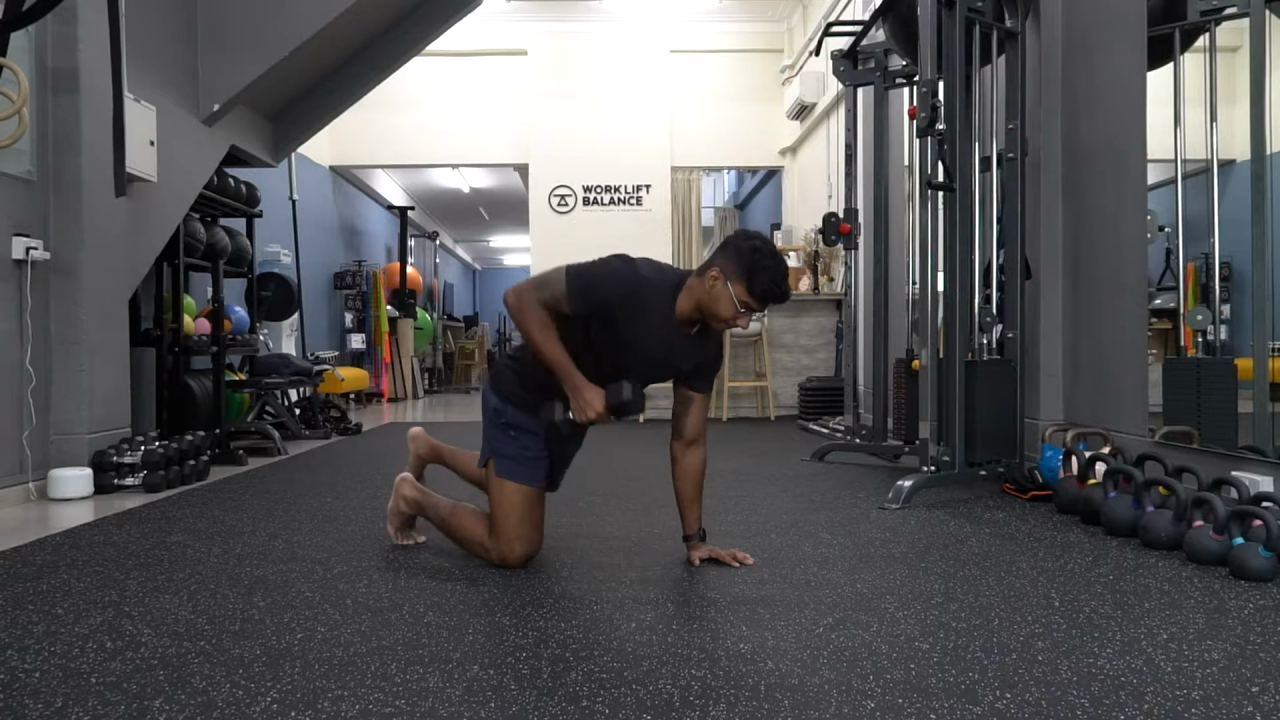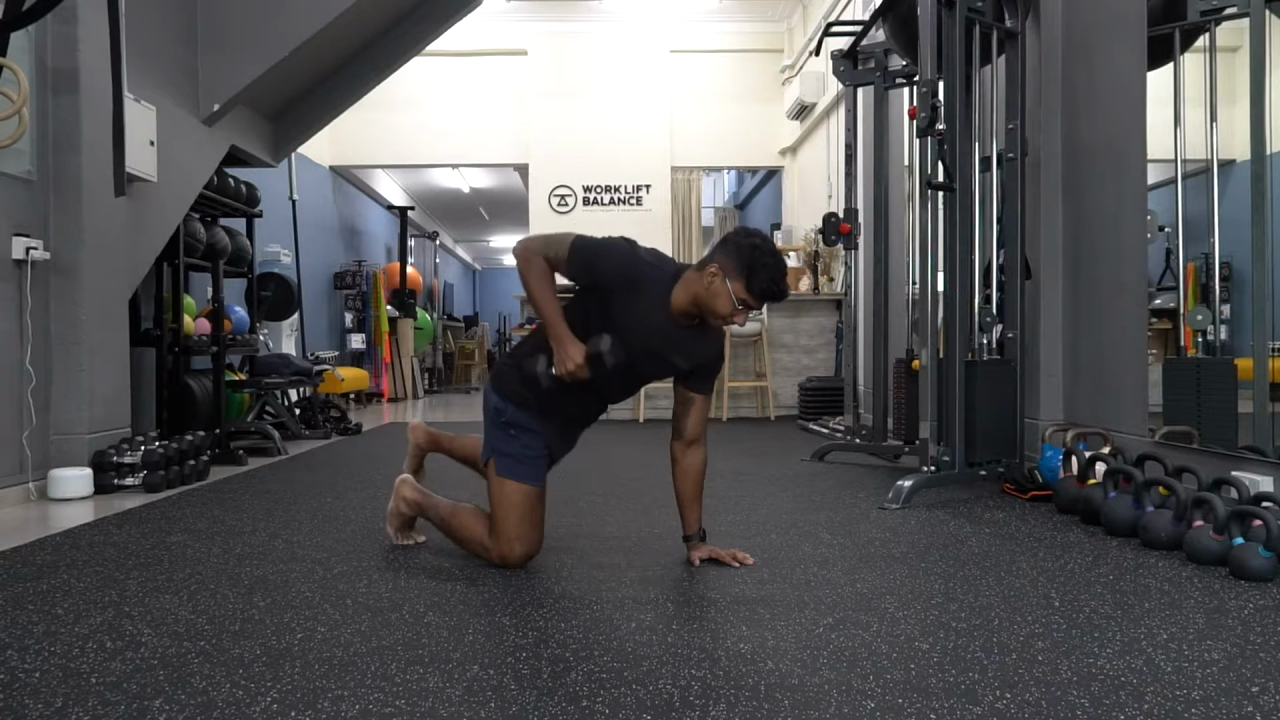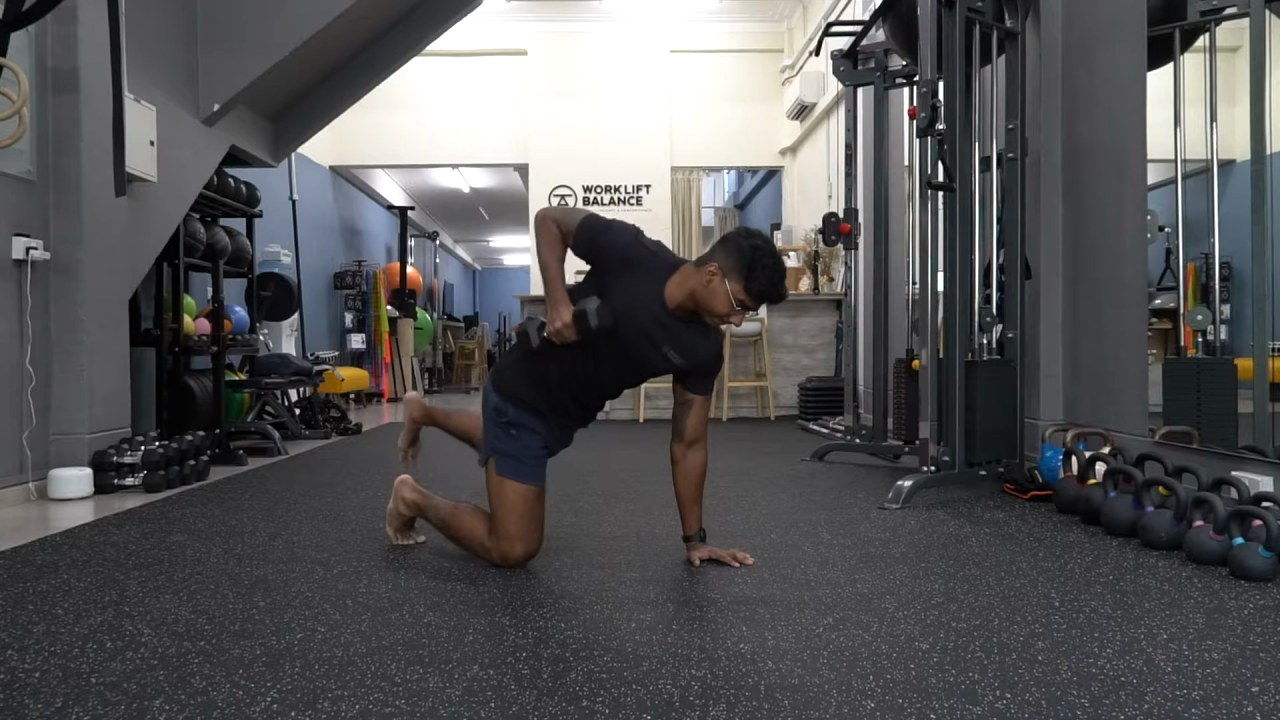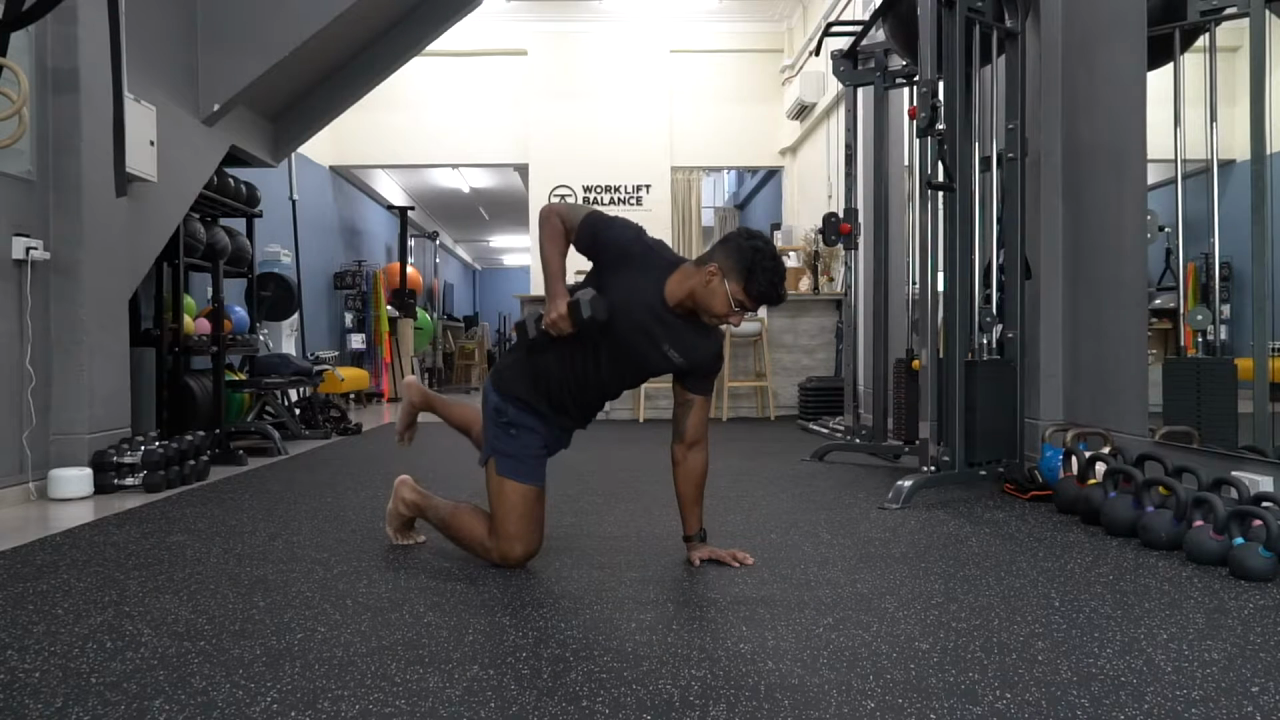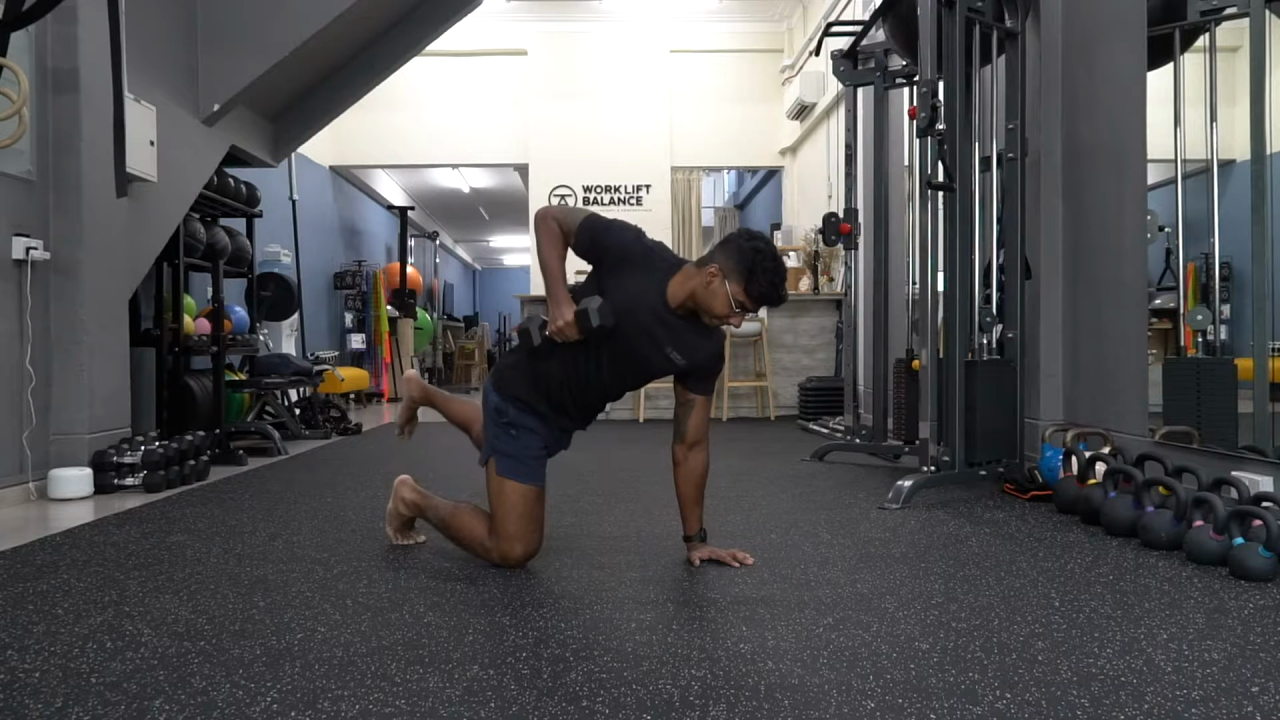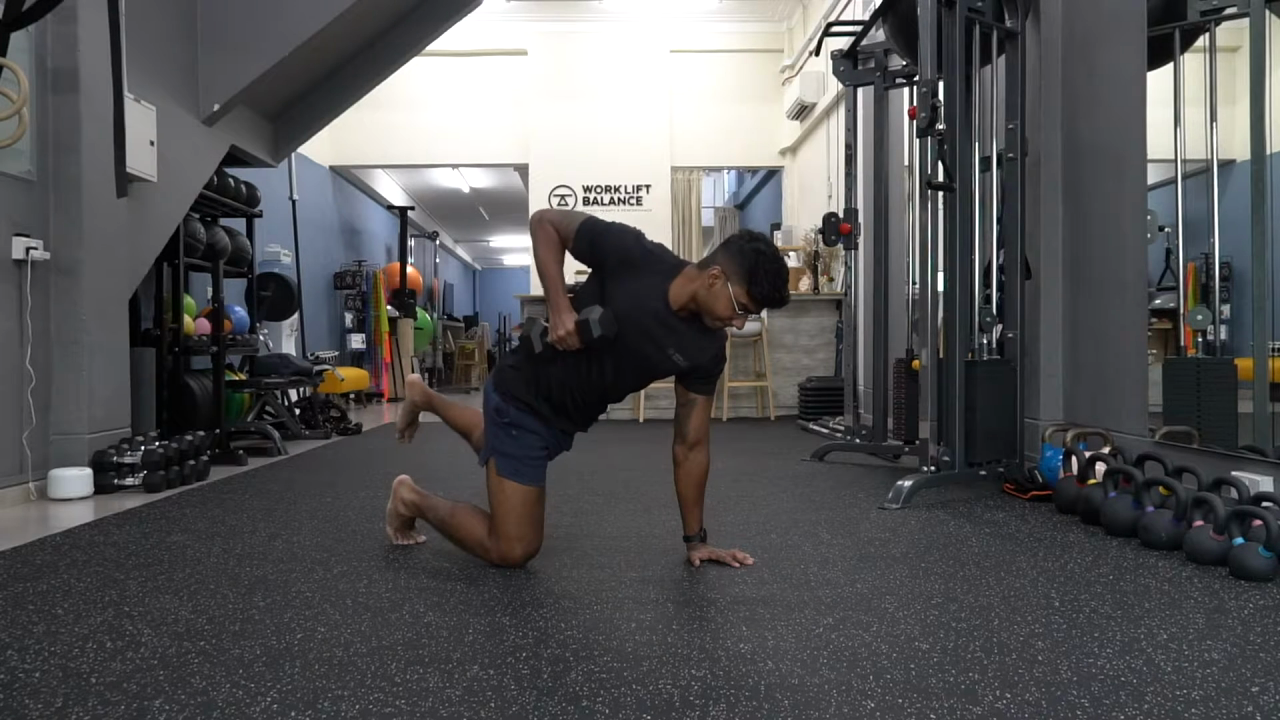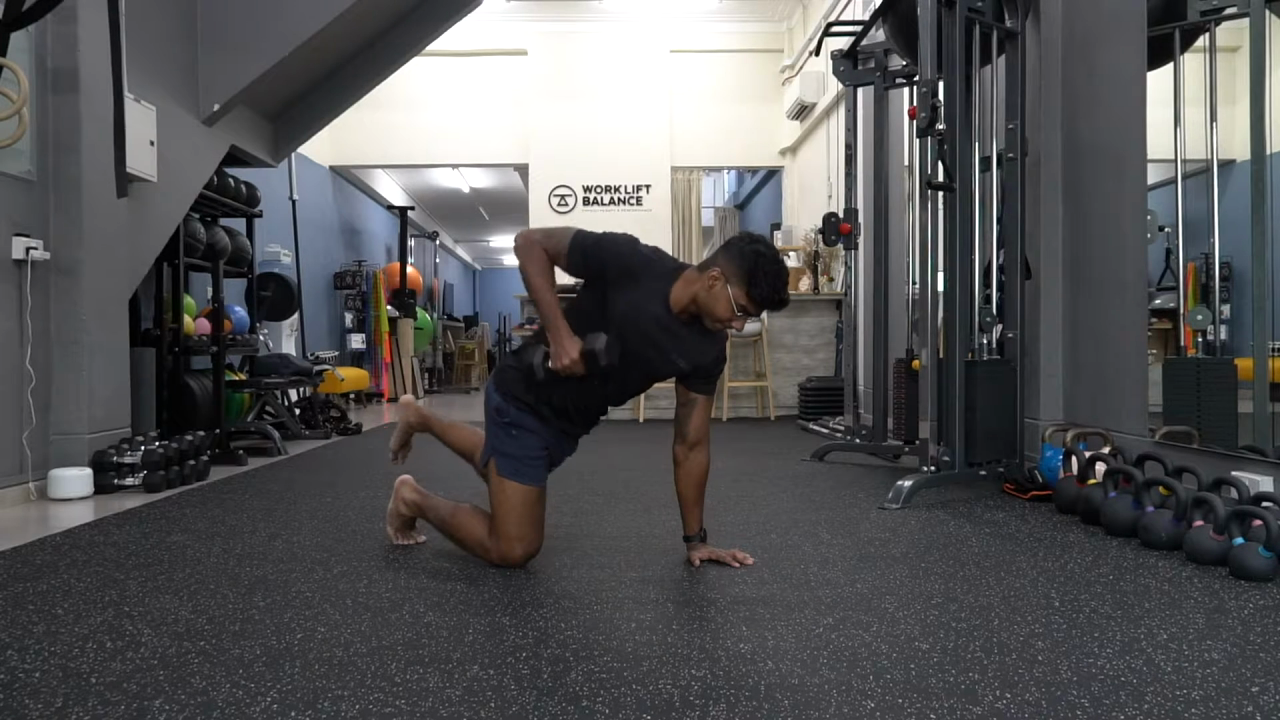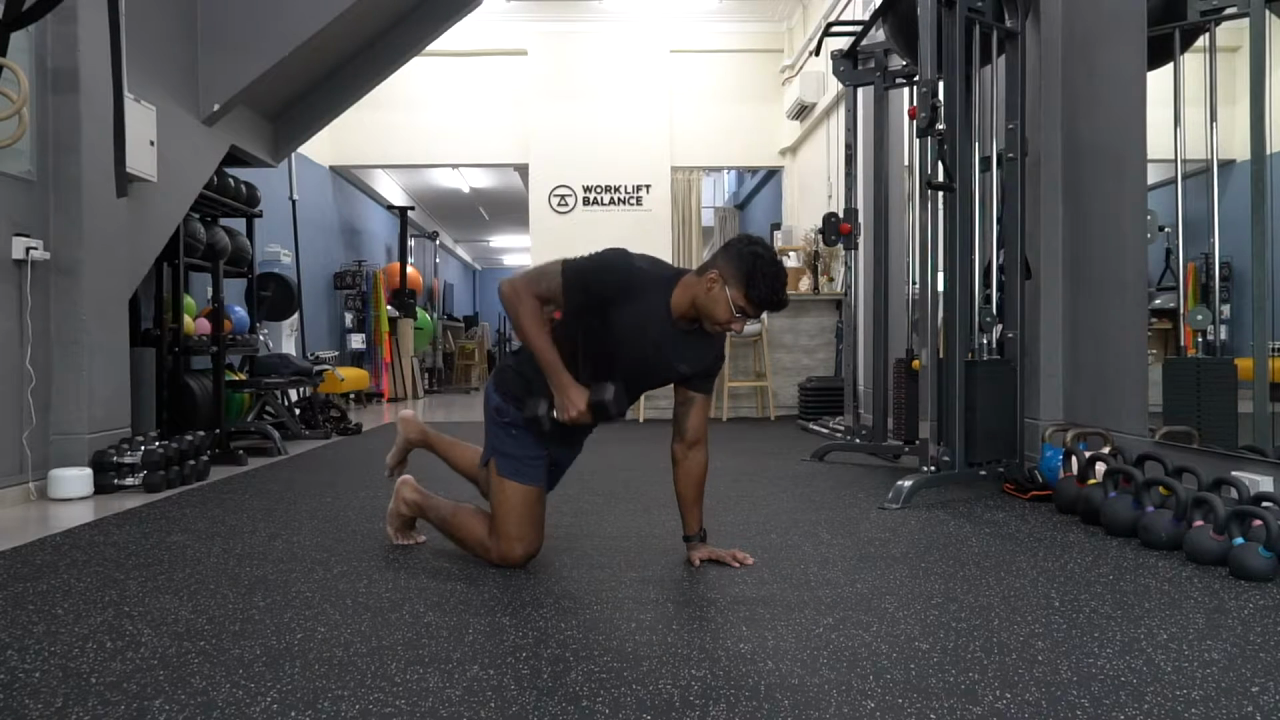
dt=0.2s
person 1, frame 1
left shoulder: (705, 348)
right shoulder: (633, 283)
left elbow: (688, 442)
right elbow: (522, 297)
left wrist: (694, 538)
right wrist: (576, 384)
left hip: (567, 413)
right hip: (520, 400)
left knee: (517, 494)
right knee: (513, 550)
left ankle: (429, 448)
right ankle: (413, 497)
person 1, frame 2
left shoulder: (706, 348)
right shoulder: (631, 268)
left elbow: (688, 442)
right elbow: (529, 250)
left wrist: (695, 539)
right wrist: (562, 339)
left hip: (572, 416)
right hip: (523, 397)
left knee: (513, 471)
right knee: (513, 550)
left ankle: (427, 437)
right ankle: (414, 499)
person 1, frame 3
left shoulder: (704, 348)
right shoulder: (631, 254)
left elbow: (688, 443)
right elbow: (549, 219)
left wrist: (694, 539)
right wrist: (557, 301)
left hip: (569, 414)
right hip: (521, 394)
left knee: (506, 452)
right knee: (513, 549)
left ankle: (423, 412)
right ankle: (414, 499)
person 1, frame 4
left shoulder: (703, 348)
right shoulder: (631, 251)
left elbow: (689, 444)
right elbow: (553, 215)
left wrist: (695, 539)
right wrist: (556, 295)
left hip: (569, 413)
right hip: (521, 393)
left knee: (501, 445)
right knee: (513, 549)
left ankle: (422, 398)
right ankle: (414, 499)
person 1, frame 5
left shoulder: (705, 348)
right shoulder: (632, 253)
left elbow: (690, 444)
right elbow: (549, 218)
left wrist: (695, 539)
right wrist: (559, 301)
left hip: (570, 414)
right hip: (523, 394)
left knee: (503, 449)
right knee: (512, 550)
left ankle: (423, 392)
right ankle: (413, 499)
person 1, frame 6
left shoulder: (707, 348)
right shoulder: (631, 256)
left elbow: (690, 444)
right elbow: (544, 223)
left wrist: (695, 540)
right wrist: (560, 308)
left hip: (571, 415)
right hip: (523, 396)
left knee: (504, 457)
right knee: (512, 550)
left ankle: (424, 397)
right ankle: (412, 498)
person 1, frame 7
left shoulder: (708, 349)
right shoulder: (631, 263)
left elbow: (690, 445)
right elbow: (530, 243)
left wrist: (695, 540)
right wrist: (559, 334)
left hip: (572, 415)
right hip: (524, 398)
left knee: (505, 474)
right knee: (512, 549)
left ankle: (420, 417)
right ankle: (414, 499)
person 1, frame 8
left shoulder: (707, 349)
right shoulder: (626, 276)
left elbow: (689, 444)
right elbow: (515, 290)
left wrist: (695, 540)
right wrist: (562, 384)
left hip: (574, 417)
right hip: (523, 399)
left knee: (508, 492)
right knee: (514, 549)
left ankle: (419, 433)
right ankle: (414, 499)
